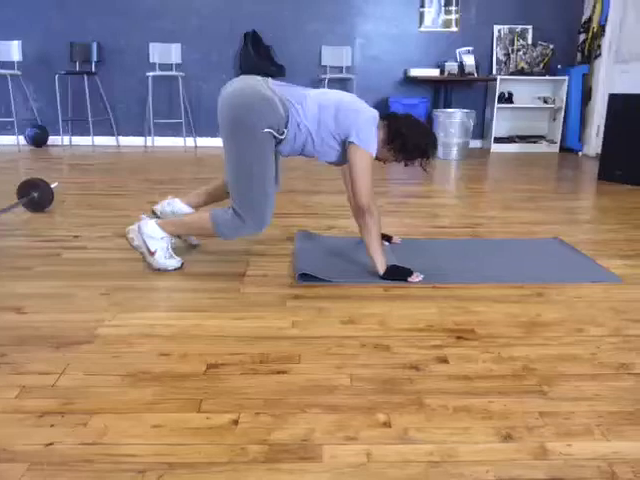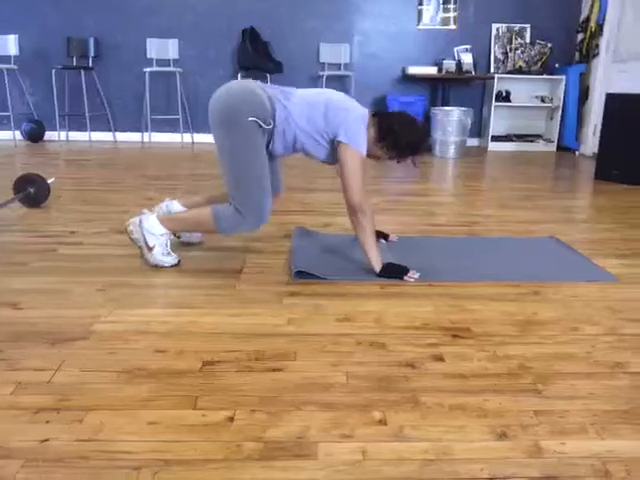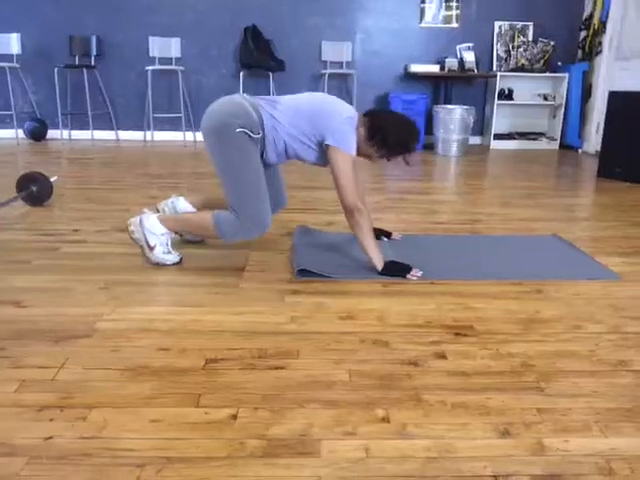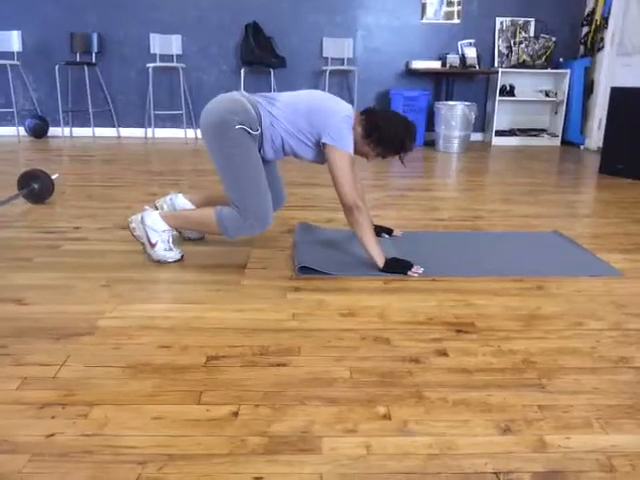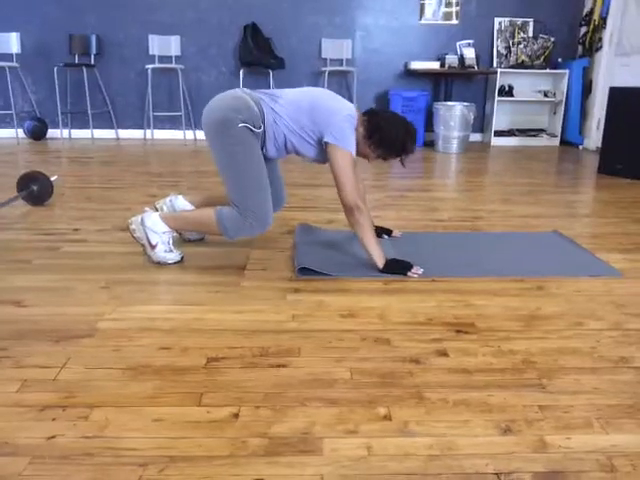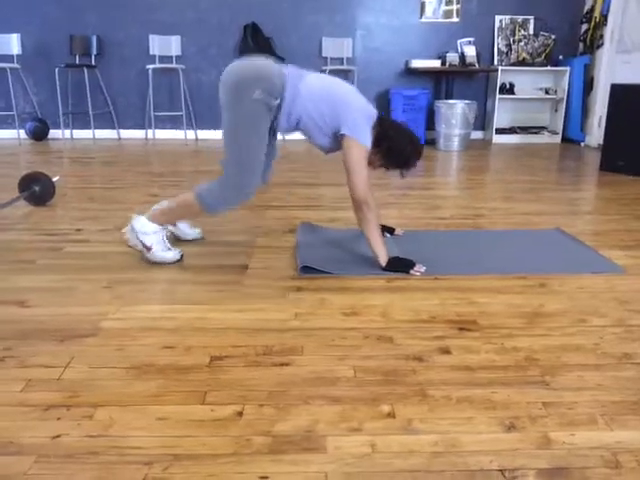
dt=0.2s
person 1, frame 1
left shoulder: (356, 124)
right shoulder: (366, 130)
left elbow: (354, 196)
right elbow: (365, 206)
left wrist: (372, 234)
right wrist: (384, 269)
left hip: (246, 94)
right hip: (254, 110)
left knee: (264, 182)
right knee: (252, 219)
left ankle: (179, 207)
right ankle: (155, 230)
person 1, frame 2
left shoulder: (352, 122)
right shoulder: (355, 129)
left elbow: (352, 196)
right elbow: (358, 204)
left wrist: (368, 232)
right wrist: (379, 266)
left hip: (242, 101)
right hip: (243, 109)
left knee: (268, 192)
right knee: (252, 214)
left ankle: (178, 208)
right ankle: (156, 225)
person 1, frame 3
left shoulder: (348, 122)
right shoulder: (343, 130)
left elbow: (351, 188)
right elbow: (353, 204)
left wrist: (367, 230)
right wrist: (381, 264)
left hip: (238, 120)
right hip: (233, 124)
left knee: (274, 204)
right knee: (252, 224)
left ankle: (184, 206)
right ankle: (156, 225)
person 1, frame 4
left shoulder: (348, 120)
right shoulder: (340, 128)
left elbow: (352, 182)
right elbow: (352, 202)
left wrist: (369, 226)
right wrist: (382, 261)
left hip: (237, 120)
right hip: (231, 122)
left knee: (273, 202)
right knee: (255, 219)
left ankle: (182, 203)
right ankle: (158, 221)
person 1, frame 5
left shoulder: (352, 121)
right shoulder: (342, 128)
left elbow: (353, 182)
right elbow: (353, 203)
left wrist: (369, 227)
right wrist: (382, 262)
left hip: (238, 117)
right hip: (233, 120)
left knee: (273, 203)
right knee: (255, 221)
left ankle: (182, 205)
right ankle: (158, 223)
person 1, frame 6
left shoulder: (363, 118)
right shoulder: (360, 126)
left elbow: (360, 194)
right elbow: (362, 198)
left wrist: (374, 224)
right wrist: (385, 260)
left hip: (255, 82)
right hip: (254, 87)
left knee: (253, 177)
right knee: (238, 188)
left ankle: (173, 214)
right ankle: (148, 224)
